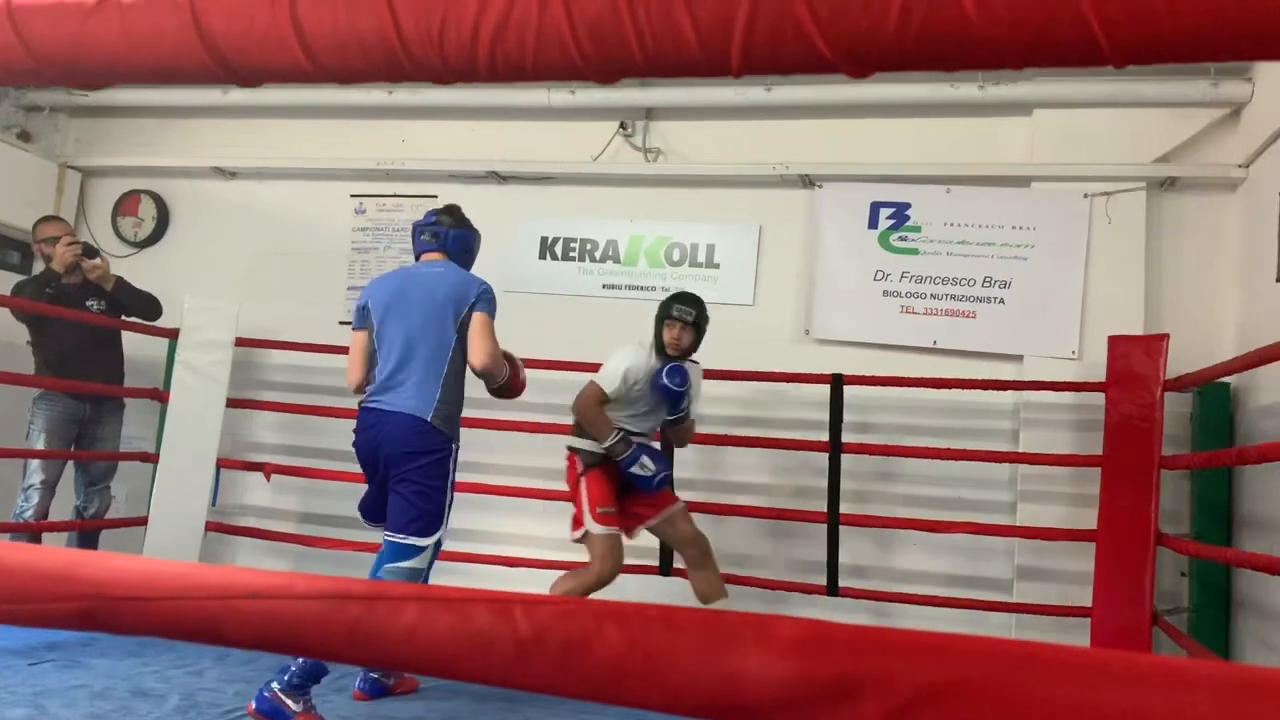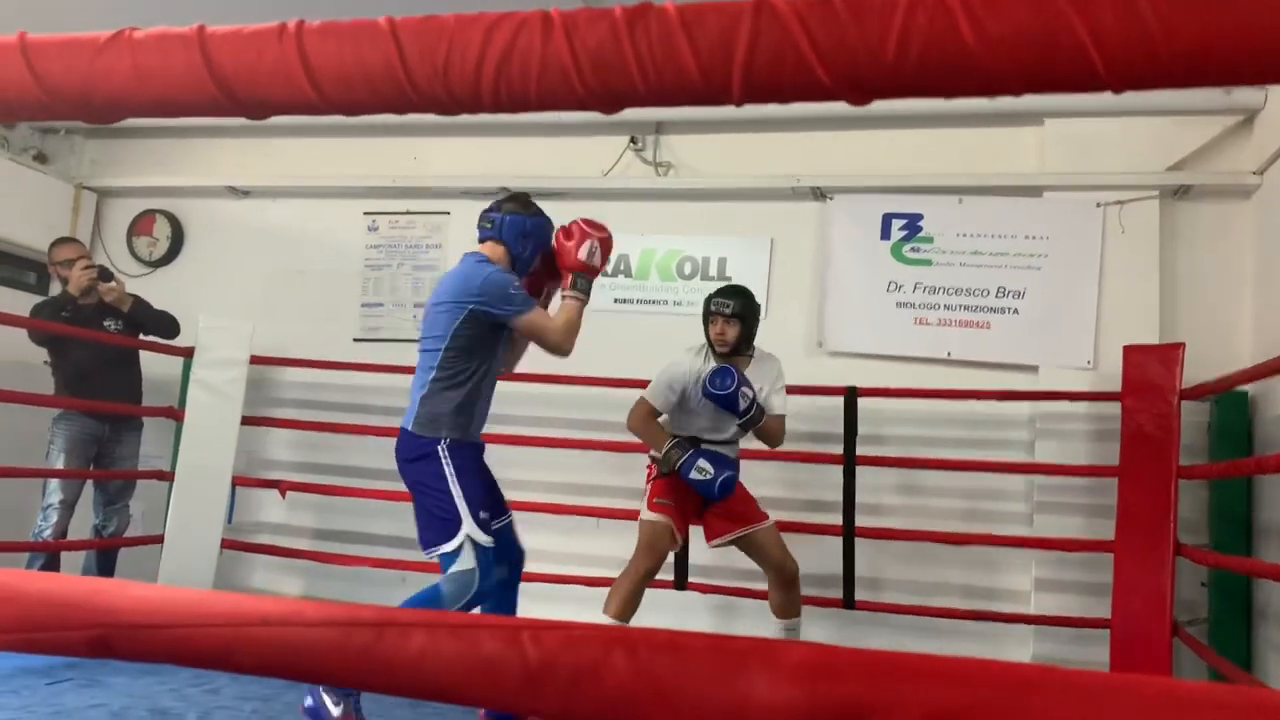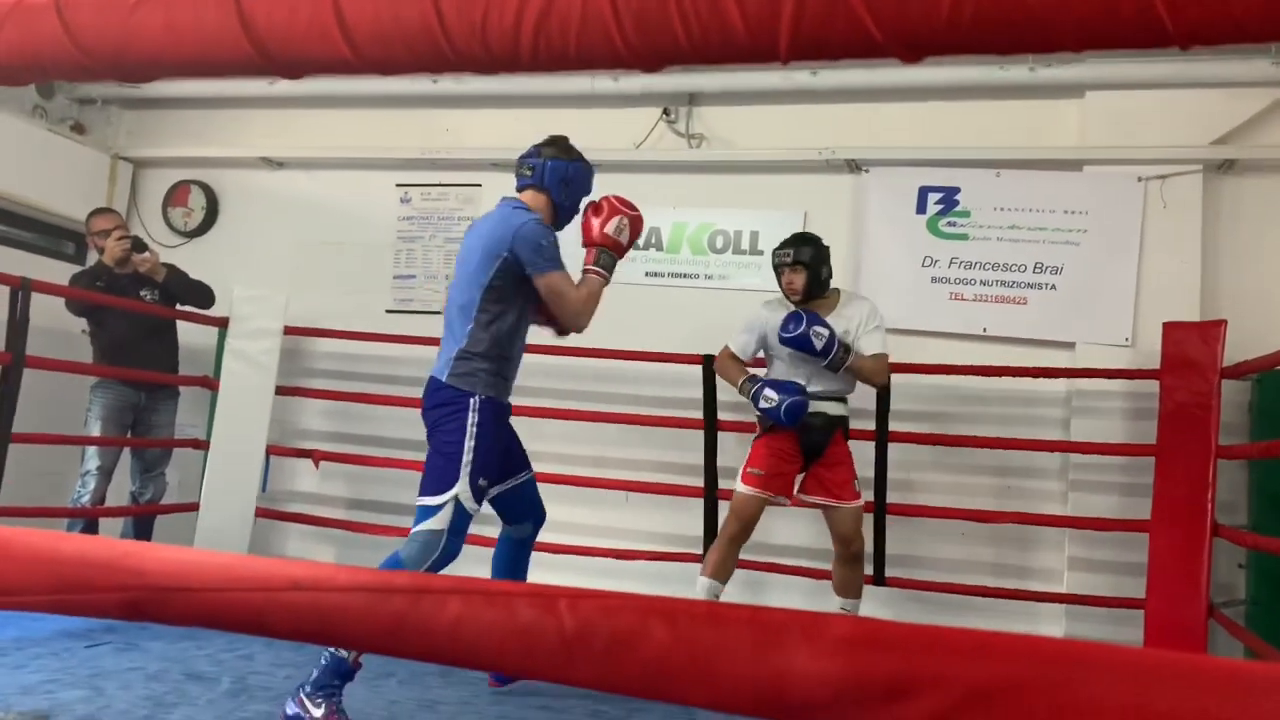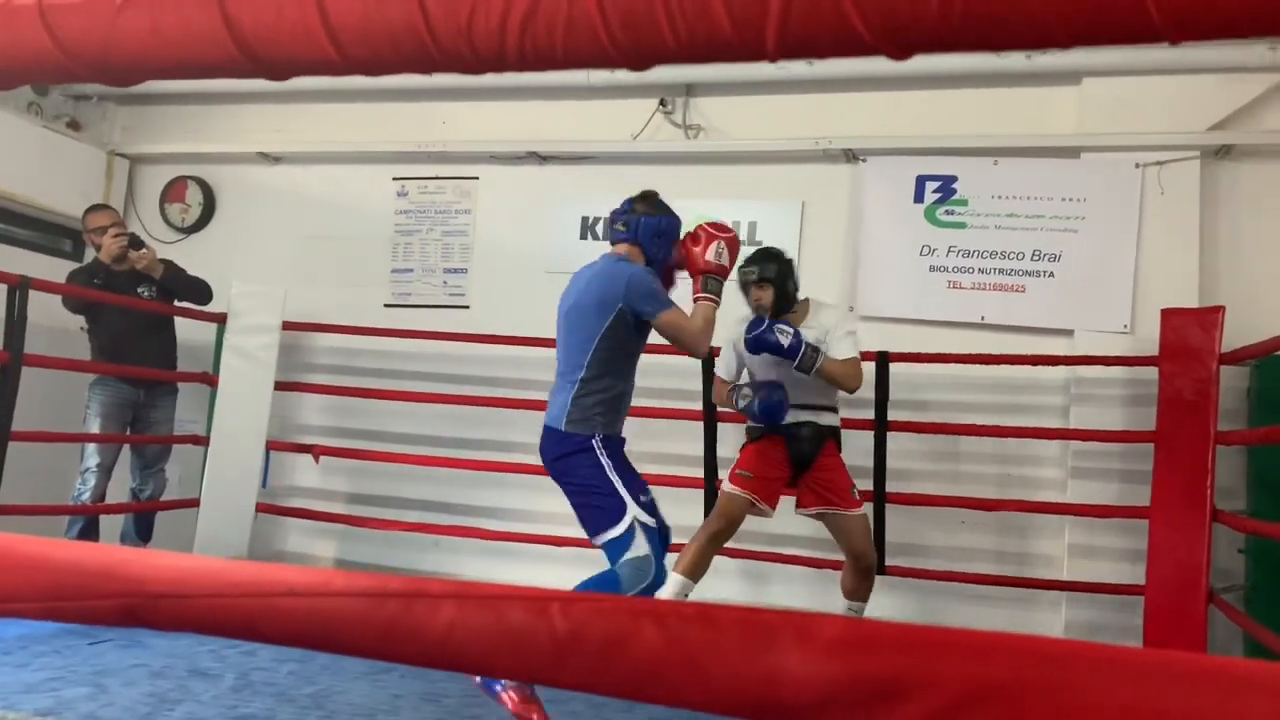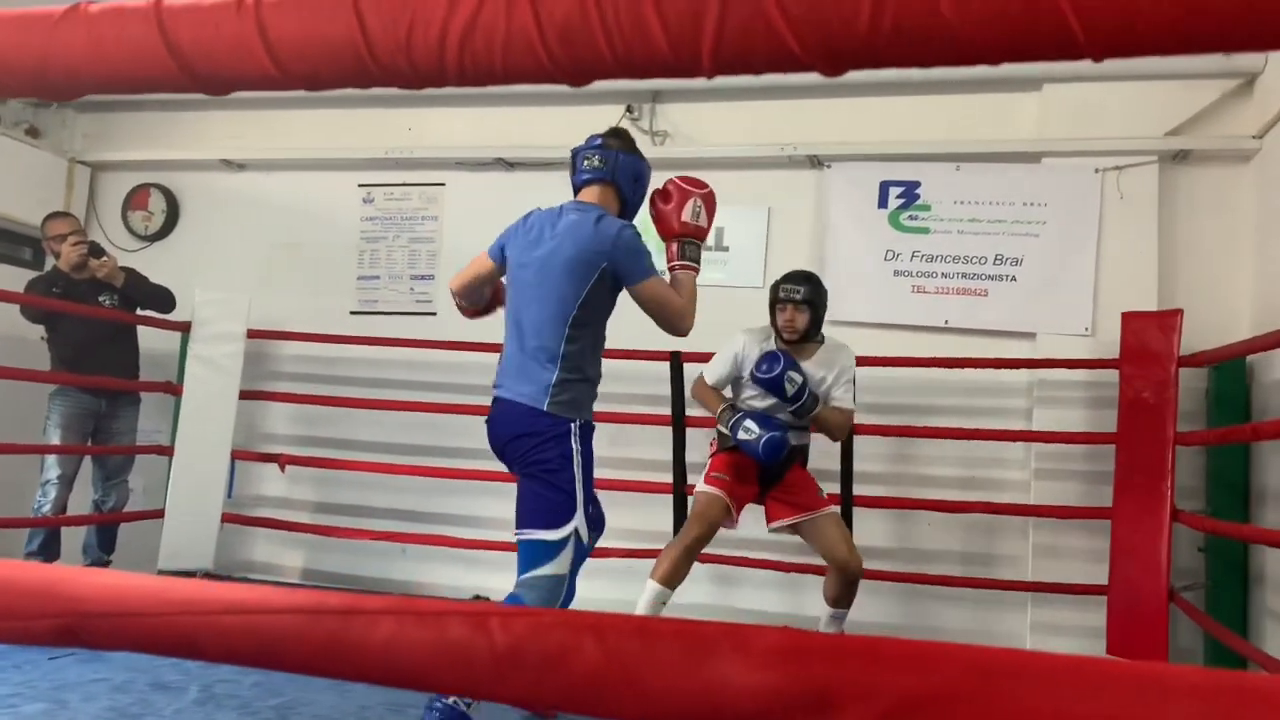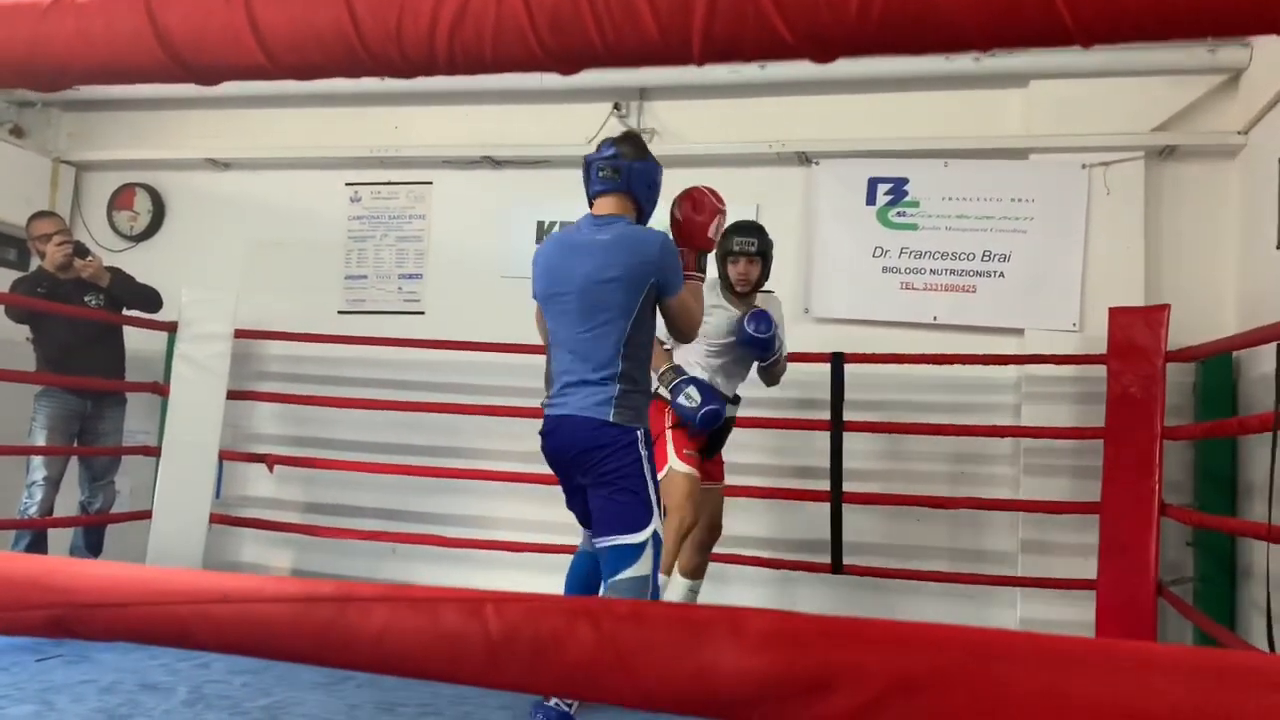
dt=0.7s
person 1, frame 1
left shoulder: (377, 288)
right shoulder: (474, 289)
left elbow: (357, 378)
right elbow: (483, 362)
right wrist: (507, 373)
left hip: (373, 427)
right hip: (425, 434)
left knee: (401, 544)
right knee: (404, 571)
left ankle: (376, 669)
person 1, frame 2
left shoulder: (471, 277)
right shoulder: (491, 279)
left elbow: (500, 357)
right elbow: (559, 342)
left wrist: (534, 304)
right wrist: (579, 279)
left hip: (451, 444)
right hip: (437, 445)
left knee: (506, 558)
right knee: (466, 581)
person 1, frame 3
left shoulder: (492, 223)
right shoulder: (527, 229)
right elbow: (571, 318)
left wrist: (556, 281)
right wrist: (605, 256)
left hip: (468, 395)
right hip: (467, 401)
left knee: (525, 518)
right knee: (432, 544)
person 1, frame 4
left shoulder: (589, 278)
right shoulder: (631, 279)
right elbow: (695, 342)
left wrist: (659, 283)
right wrist: (709, 283)
left hip: (574, 435)
right hip: (584, 439)
left knee: (651, 536)
right knee: (640, 568)
person 1, frame 5
left shoulder: (528, 226)
right shoulder: (615, 235)
left elbow: (462, 289)
right elbow: (679, 321)
left wrist: (496, 301)
right wrist: (686, 247)
left hip: (509, 411)
right hip: (552, 422)
left knee: (582, 528)
right knee: (543, 584)
person 1, frame 6
left shoulder: (550, 249)
right shoulder: (653, 247)
right elbow: (687, 328)
right wrist: (694, 258)
left hip: (558, 426)
right hip: (614, 431)
left knee: (602, 541)
right knee: (631, 584)
person 2, frame 1
left shoulder: (689, 374)
right shoulder: (635, 357)
left elbow: (681, 438)
right elbow: (584, 403)
left wrist: (678, 411)
right wrist: (624, 450)
left hip: (636, 465)
right hip: (597, 459)
left knee: (695, 544)
right knee: (605, 566)
person 2, frame 2
left shoulder: (768, 368)
right shoulder: (689, 363)
left elbow: (775, 437)
right elbow: (638, 418)
left wrist: (748, 409)
right wrist: (682, 458)
left hip: (721, 475)
right hip: (675, 470)
left knee: (784, 567)
right knee: (646, 559)
person 2, frame 3
left shoulder: (861, 310)
right shoulder: (771, 313)
left elbow: (878, 374)
right elbow: (725, 362)
left wrist: (834, 349)
right wrist: (756, 386)
left hip: (830, 430)
right hip: (780, 427)
left knee: (850, 542)
right knee: (737, 523)
person 2, frame 4
left shoulder: (832, 318)
right shoulder: (748, 331)
left elbow: (852, 380)
right elbow: (719, 386)
left wrist: (800, 351)
right wrist: (741, 398)
left hip: (820, 441)
right hip: (769, 437)
left knee: (863, 553)
right knee: (721, 522)
person 2, frame 5
left shoulder: (839, 357)
right shoulder: (749, 343)
left elbow: (840, 428)
right elbow: (700, 386)
left wrist: (801, 396)
right wrist: (734, 419)
left hip: (787, 460)
right hip: (737, 450)
left knee: (846, 562)
right knee: (698, 527)
left ankle: (831, 633)
person 2, frame 6
left shoulder: (769, 308)
right shoulder: (699, 299)
left elbow: (772, 379)
right elbow: (655, 345)
left wrist: (770, 353)
right wrist: (676, 381)
left hip: (711, 426)
right hip: (676, 414)
left knee: (709, 529)
right knee: (685, 513)
left ankle: (682, 609)
person 3, frame 1
left shoulder: (107, 284)
right shoulder: (31, 288)
left elbow: (152, 310)
right elbow: (22, 312)
left wrist: (111, 283)
right wrist: (56, 269)
left hip: (106, 405)
right hip: (55, 400)
left knee: (95, 500)
right knee: (36, 493)
person 3, frame 2
left shoulder: (125, 303)
right shoulder: (50, 309)
left elbow: (170, 328)
right elbow: (38, 335)
left wrist: (127, 304)
right wrist: (72, 292)
left hip: (124, 423)
right hip: (75, 420)
left knee: (113, 518)
right knee: (55, 511)
person 3, frame 3
left shoulder: (162, 272)
right shoulder: (88, 280)
left elbow: (206, 298)
right elbow: (75, 306)
left wrist: (160, 275)
right wrist: (106, 263)
left hip: (160, 393)
right hip: (112, 389)
left knee: (150, 485)
right knee: (93, 478)
person 3, frame 4
left shoulder: (160, 268)
right shoulder: (86, 276)
left elbow: (203, 294)
right elbow: (72, 303)
left wrist: (158, 272)
right wrist: (103, 261)
left hip: (159, 390)
right hip: (111, 386)
left knee: (151, 480)
right knee: (94, 473)
person 3, frame 5
left shoulder: (122, 277)
right shoulder: (45, 285)
left elbow: (166, 302)
right elbow: (31, 312)
left wrist: (120, 280)
right wrist: (63, 269)
left hip: (121, 400)
right hip: (71, 396)
left knee: (113, 492)
right knee: (54, 485)
left ankle: (97, 564)
right ankle: (37, 566)
person 3, frame 6
left shoulder: (108, 276)
right shoulder: (31, 285)
left elbow: (153, 302)
right elbow: (15, 313)
left wrist: (105, 280)
right wrist: (47, 269)
left hip: (107, 401)
right hip: (57, 398)
left knee: (99, 493)
right knee: (41, 487)
